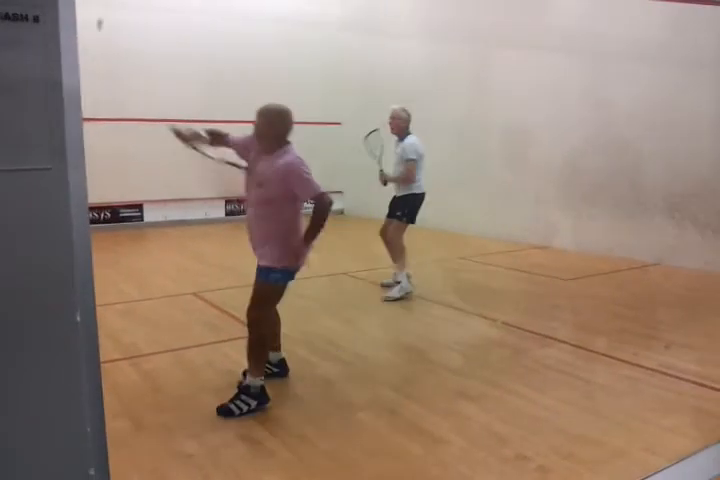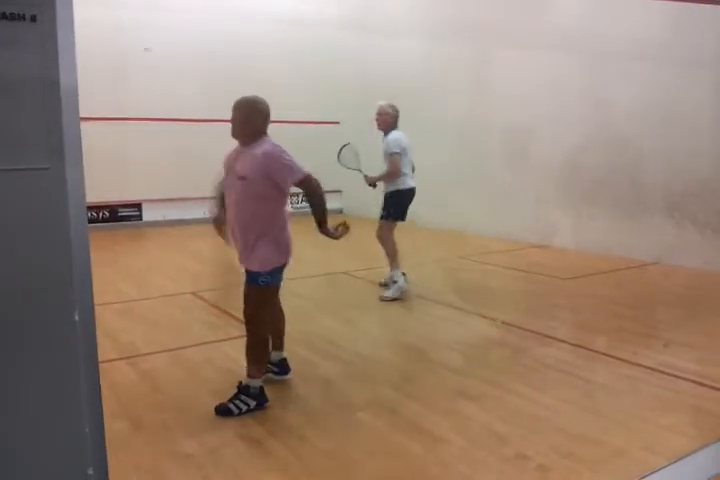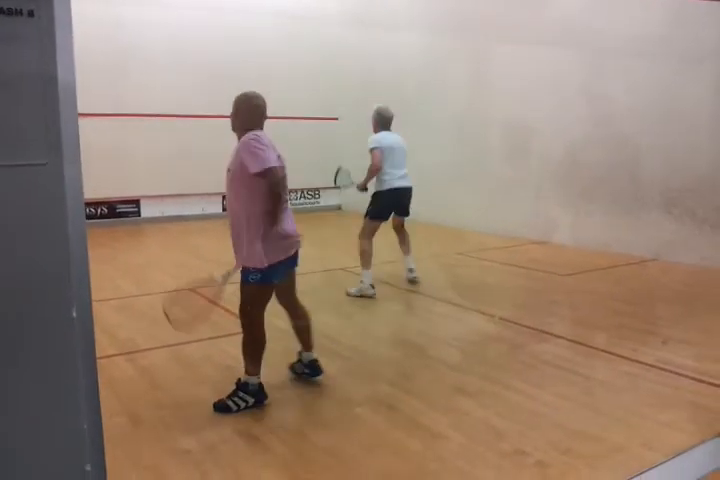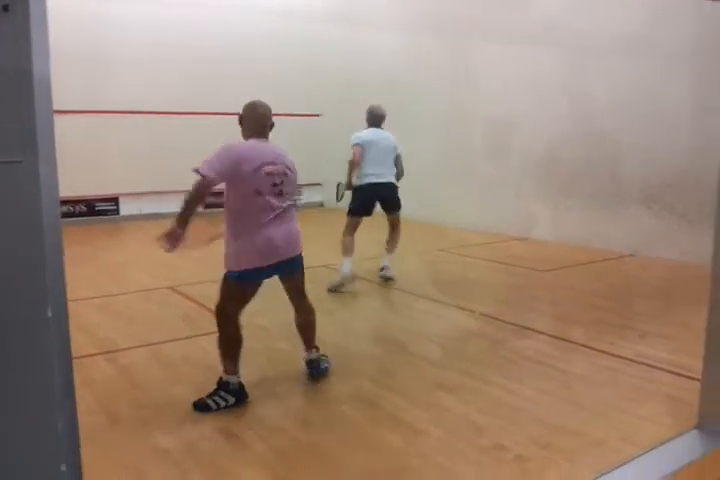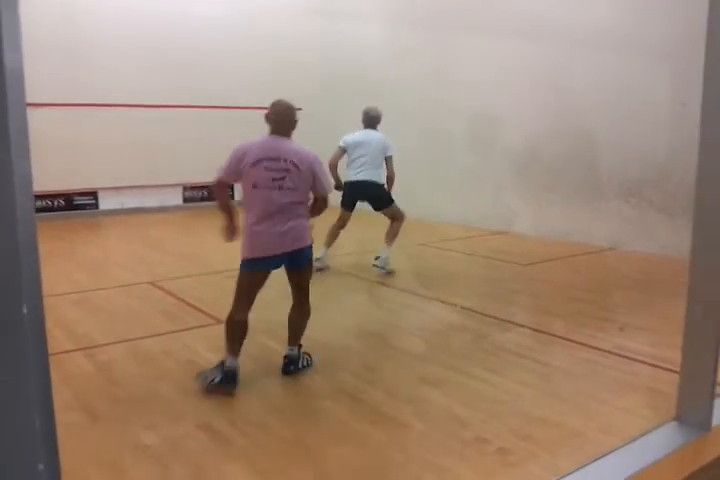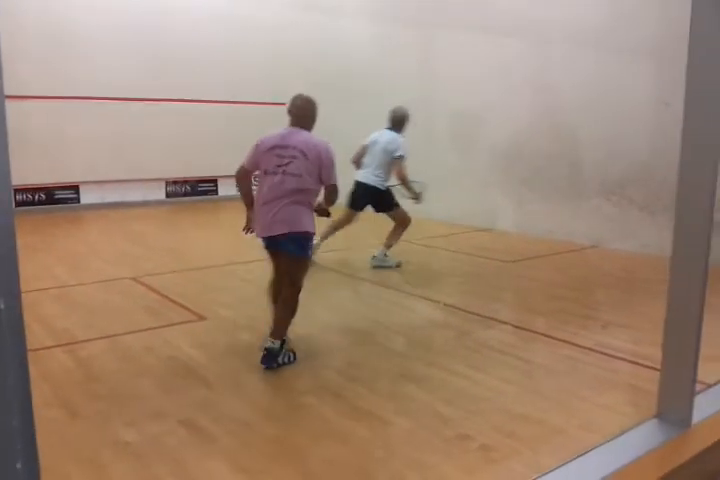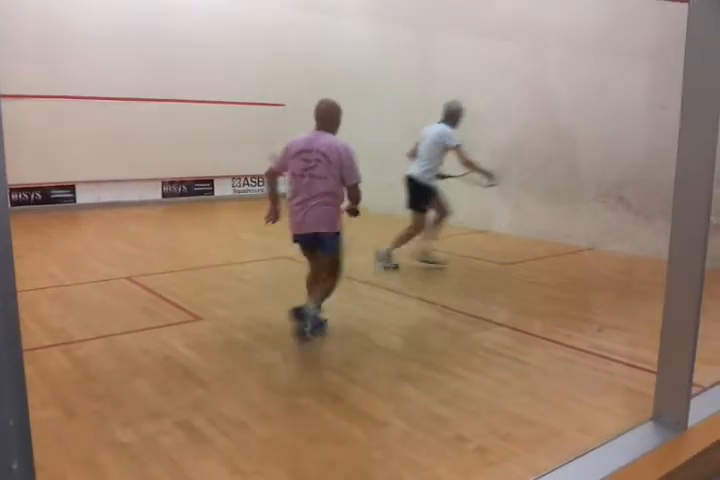
dt=0.2s
person 1, frame 1
left shoulder: (290, 166)
right shoulder: (256, 147)
left elbow: (323, 202)
right elbow: (225, 139)
left wrist: (304, 244)
right wrist: (210, 136)
left hip: (280, 254)
right hip: (267, 250)
left knee: (257, 313)
right knee: (265, 308)
left ankle: (254, 389)
right ankle: (275, 361)
person 1, frame 2
left shoulder: (268, 154)
right shoulder: (240, 152)
left elbow: (310, 184)
right elbow: (228, 185)
left wrist: (323, 228)
right wrist: (221, 214)
left hip: (264, 251)
right hip: (255, 248)
left knee: (255, 316)
right knee: (269, 306)
left ankle: (253, 390)
right ankle: (277, 361)
person 1, frame 3
left shoulder: (252, 142)
right shoulder: (254, 144)
left elbow: (276, 178)
left wrist: (272, 225)
left hip: (264, 247)
right hip: (281, 243)
left knee: (250, 314)
right knee: (291, 302)
left ankle: (252, 387)
right ankle: (308, 361)
person 1, frame 4
left shoulder: (233, 153)
right shoulder: (287, 160)
left elbow: (201, 188)
left wrist: (180, 224)
left hip: (249, 250)
right hip: (289, 244)
left knee: (226, 314)
right knee: (301, 304)
left ankle: (231, 386)
right ankle: (313, 360)
person 1, frame 5
left shoulder: (246, 151)
right shoulder: (309, 158)
left elbow: (220, 187)
right elbow: (322, 201)
left wrist: (230, 219)
left hip: (259, 240)
right hip: (297, 237)
left knee: (241, 305)
right knee: (301, 299)
left ankle: (229, 368)
right ankle: (293, 355)
person 1, frame 6
left shoulder: (266, 142)
right shoulder: (320, 148)
left elbow: (242, 175)
right elbow: (332, 192)
left wrist: (251, 210)
right wrist: (323, 205)
left hip: (266, 221)
right hip: (298, 223)
left knee: (280, 276)
right knee: (293, 287)
left ankle: (275, 333)
right ankle: (274, 347)
person 1, frame 7
left shoulder: (294, 145)
right shoulder: (341, 149)
left elbow: (271, 174)
right elbow: (353, 190)
left wrist: (274, 204)
right wrist: (353, 206)
left hip: (298, 220)
right hip: (326, 222)
left knee: (317, 269)
right knee: (331, 273)
left ankle: (312, 316)
right ankle: (307, 311)
person 2, frame 1
left shoulder: (409, 144)
right shoulder: (403, 142)
left elbow: (409, 177)
left wrist: (388, 178)
left hip: (411, 195)
right hip: (403, 194)
left knee: (394, 235)
right knee: (385, 233)
left ankle: (403, 284)
right ankle: (400, 276)
person 2, frame 2
left shoulder: (393, 139)
right shoulder: (392, 138)
left elbow: (395, 171)
right elbow: (411, 168)
left wrist: (374, 179)
left hip: (400, 191)
right hip: (397, 191)
left knee: (384, 233)
right knee: (383, 234)
left ankle: (398, 282)
right ankle: (396, 273)
person 2, frame 3
left shoulder: (376, 139)
right shoulder: (399, 140)
left elbow: (376, 165)
left wrist: (364, 183)
left hip: (386, 191)
right hip: (405, 189)
left knee: (365, 235)
right knee: (399, 227)
left ankle: (366, 284)
right ankle: (410, 269)
person 2, frame 4
left shoulder: (360, 136)
right shoulder: (391, 138)
left elbow: (355, 160)
right elbow: (400, 171)
left wrist: (349, 180)
left hip: (365, 186)
right hip: (388, 185)
left knee: (349, 231)
right knee: (395, 226)
left ankle: (346, 272)
right ankle: (386, 266)
person 2, frame 5
left shoulder: (350, 138)
right shoulder: (384, 140)
left elbow: (332, 163)
right elbow: (391, 173)
left wrist: (337, 181)
right wrist: (388, 191)
left hip: (352, 184)
right hip: (374, 185)
left knee: (340, 223)
right knee: (398, 217)
left ankle: (321, 258)
right ankle: (383, 257)
person 2, frame 6
left shoulder: (375, 136)
right shoulder: (398, 141)
left elbow: (356, 159)
right elbow: (400, 174)
right wrist: (412, 192)
left hip: (360, 183)
right hip: (377, 188)
left knee: (345, 220)
right knee: (404, 221)
left ankle: (315, 245)
right ankle: (381, 256)
person 2, frame 7
left shoulder: (430, 129)
right shoulder: (446, 132)
left elbow: (412, 154)
right elbow: (465, 160)
right wrist: (485, 173)
left hip: (417, 177)
right hip: (420, 181)
left knee: (444, 211)
right knee: (418, 226)
left ankle: (426, 252)
right ankle: (386, 253)
